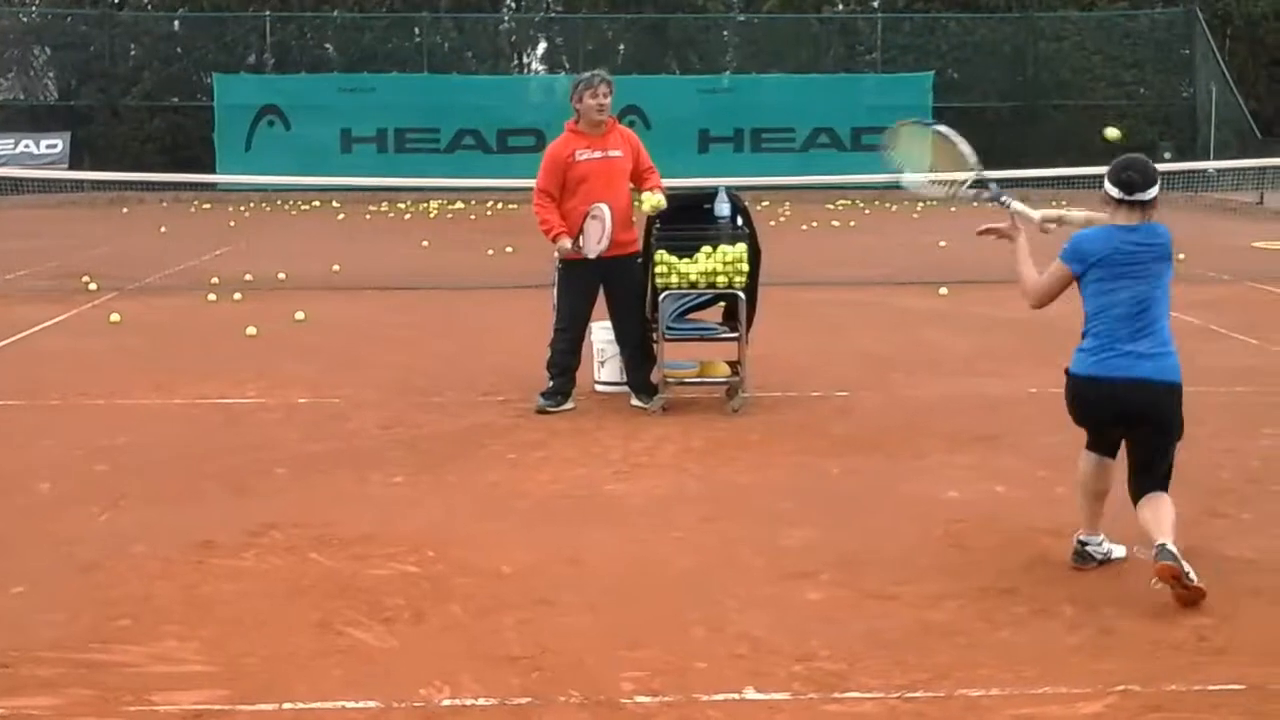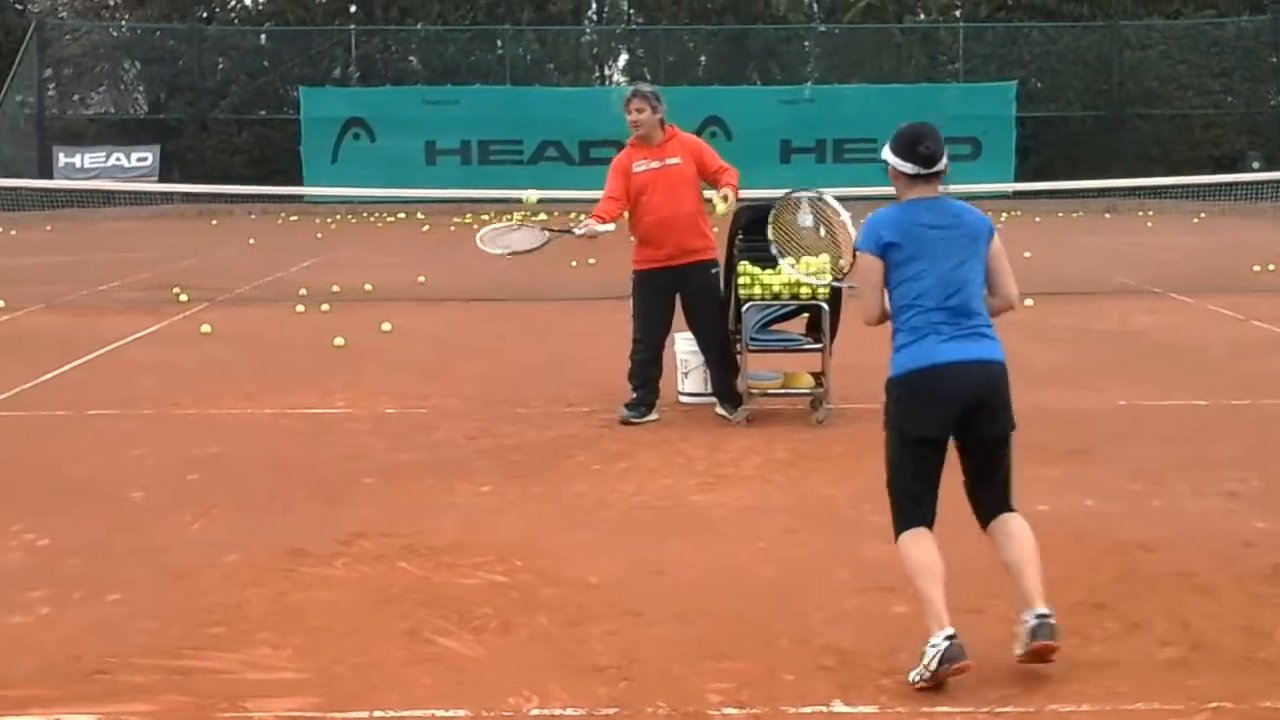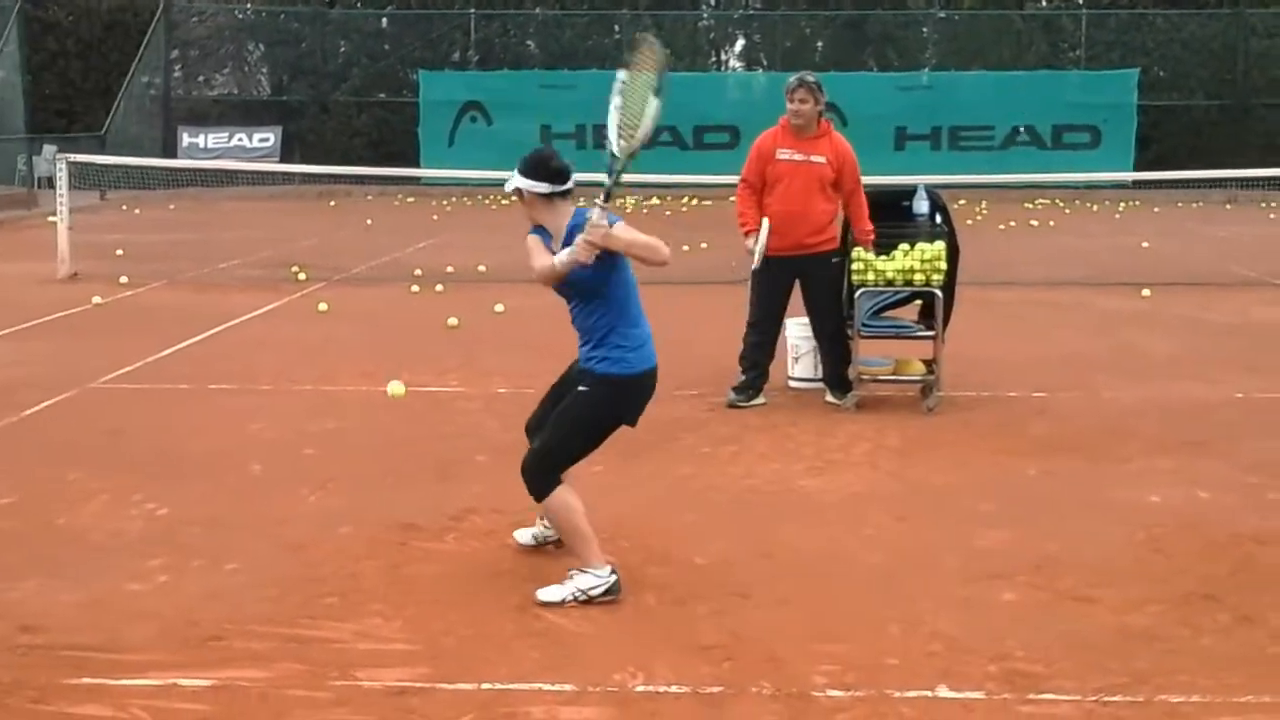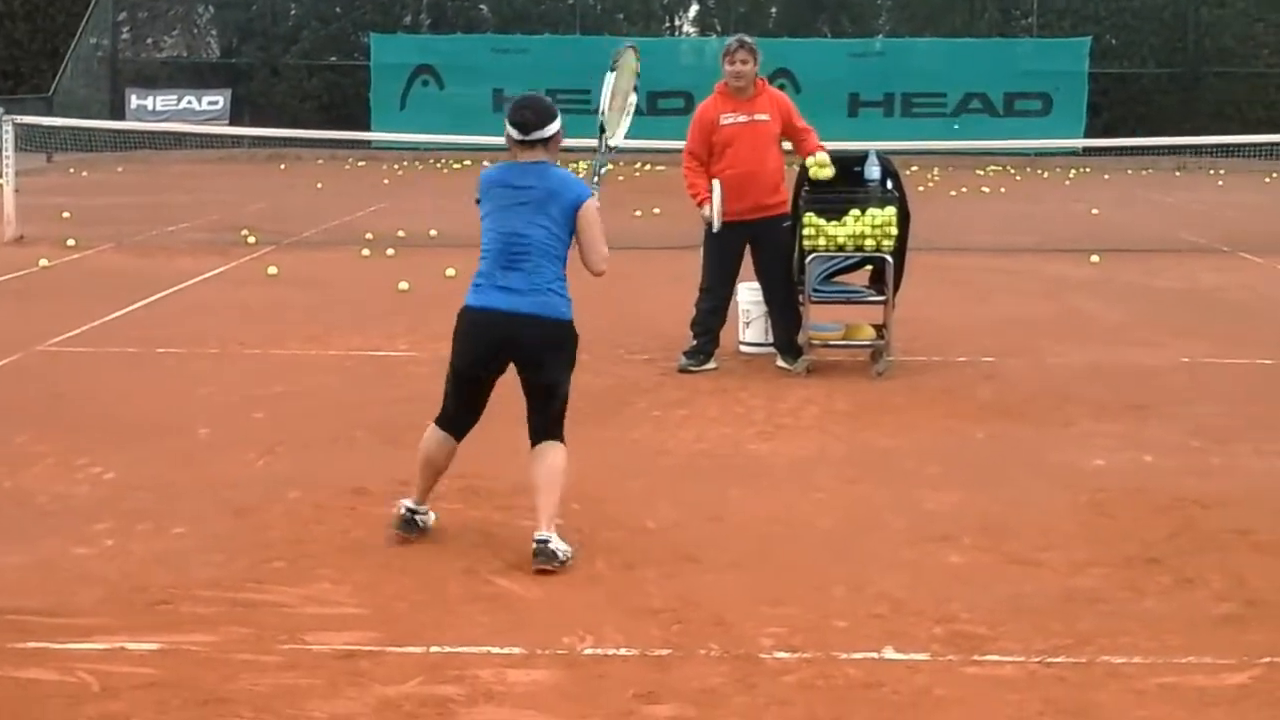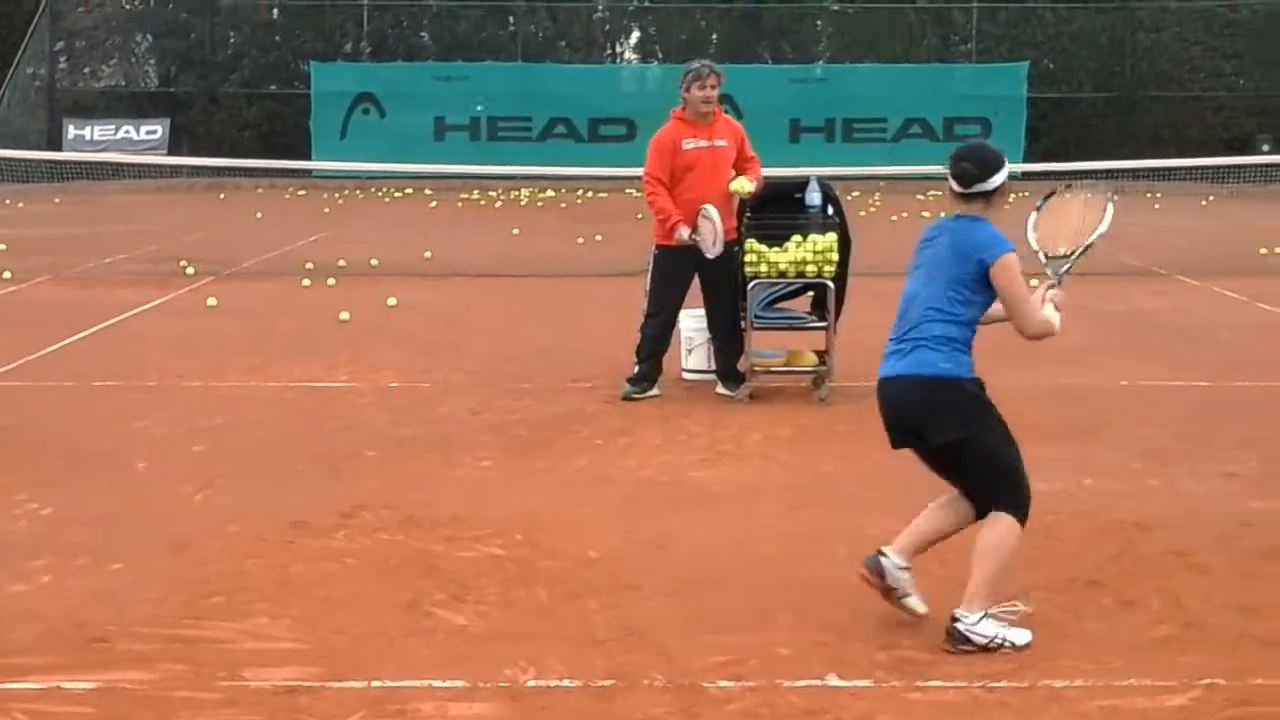
dt=1s
person 1, frame 1
left shoulder: (1083, 245)
right shoulder: (1162, 240)
left elbow: (1037, 298)
left wrist: (1020, 239)
right wrist: (1062, 216)
left hip: (1094, 380)
right hip: (1158, 385)
left knee: (1102, 444)
right knee: (1152, 489)
left ankle: (1089, 543)
right ankle: (1166, 550)
person 1, frame 2
left shoulder: (879, 227)
right shoulder: (977, 221)
left elbow: (870, 314)
right elbow: (1006, 297)
left hip: (923, 380)
right hip: (986, 371)
left knee: (912, 517)
right knee: (996, 506)
left ankle: (943, 637)
right ankle: (1038, 618)
person 1, frame 3
left shoulder: (594, 221)
right shoulder: (539, 235)
left elbow: (661, 254)
right elbow: (543, 269)
left wrist: (605, 236)
right wrist: (577, 250)
left hip: (622, 373)
right hip: (594, 364)
left knee: (538, 467)
right knee: (540, 430)
left ankle: (598, 575)
right ankle: (558, 524)
person 1, frame 4
left shoulder: (488, 182)
right shoulder: (575, 190)
right elbow: (598, 265)
right wrist: (589, 227)
left hip: (482, 317)
right hip: (546, 324)
left knee: (453, 419)
right knee: (548, 434)
left ankle: (414, 509)
right ankle: (547, 539)
person 1, frame 5
left shoulder: (935, 235)
right shoulder: (994, 247)
right elbow: (1032, 327)
left wrist: (1026, 300)
right wrist: (1051, 313)
left hip: (896, 387)
right hip: (940, 386)
left knee: (976, 489)
right knee: (1012, 498)
left ankle: (893, 557)
right ankle: (971, 620)
person 2, frame 1
left shoulder: (627, 138)
right shoulder: (561, 147)
left elbow: (646, 173)
right elbow: (544, 198)
left wrist: (654, 191)
right wrist: (558, 235)
left hip: (624, 251)
right hip: (577, 255)
left knee: (634, 325)
right knee: (569, 326)
left ankle: (642, 388)
right ankle: (559, 391)
person 2, frame 2
left shoulder: (689, 145)
right shoulder: (624, 160)
left elbow: (725, 173)
right elbow: (614, 200)
left wrist: (728, 189)
right wrist: (596, 218)
left hip: (698, 259)
right hip: (650, 264)
left knee: (714, 333)
right knee: (647, 338)
left ankle: (729, 398)
right ankle: (643, 402)
person 2, frame 3
left shoulder: (838, 146)
right shoulder: (767, 142)
left elbow: (853, 195)
right elbow: (747, 190)
left wrist: (865, 239)
right wrist: (750, 230)
left hip: (821, 252)
right hip: (773, 251)
left knee: (829, 324)
right knee: (762, 323)
left ankle: (838, 385)
right ankle: (750, 386)
person 2, frame 4
left shoulder: (777, 101)
right shoulder: (708, 110)
left elbow: (800, 132)
right elbow: (693, 161)
left wrist: (815, 150)
right wrist: (703, 199)
left hip: (772, 213)
right hip: (725, 216)
left knee: (780, 286)
right knee: (715, 288)
left ankle: (789, 350)
right ankle: (701, 351)
person 2, frame 5
left shoulder: (732, 129)
right shoulder: (667, 135)
left elbow: (749, 163)
right elbow: (654, 186)
left wrist: (750, 181)
right wrist: (675, 224)
left hip: (722, 239)
right hip: (675, 242)
left knee: (725, 313)
right knee: (660, 313)
left ankle: (730, 376)
right ankle: (645, 377)
